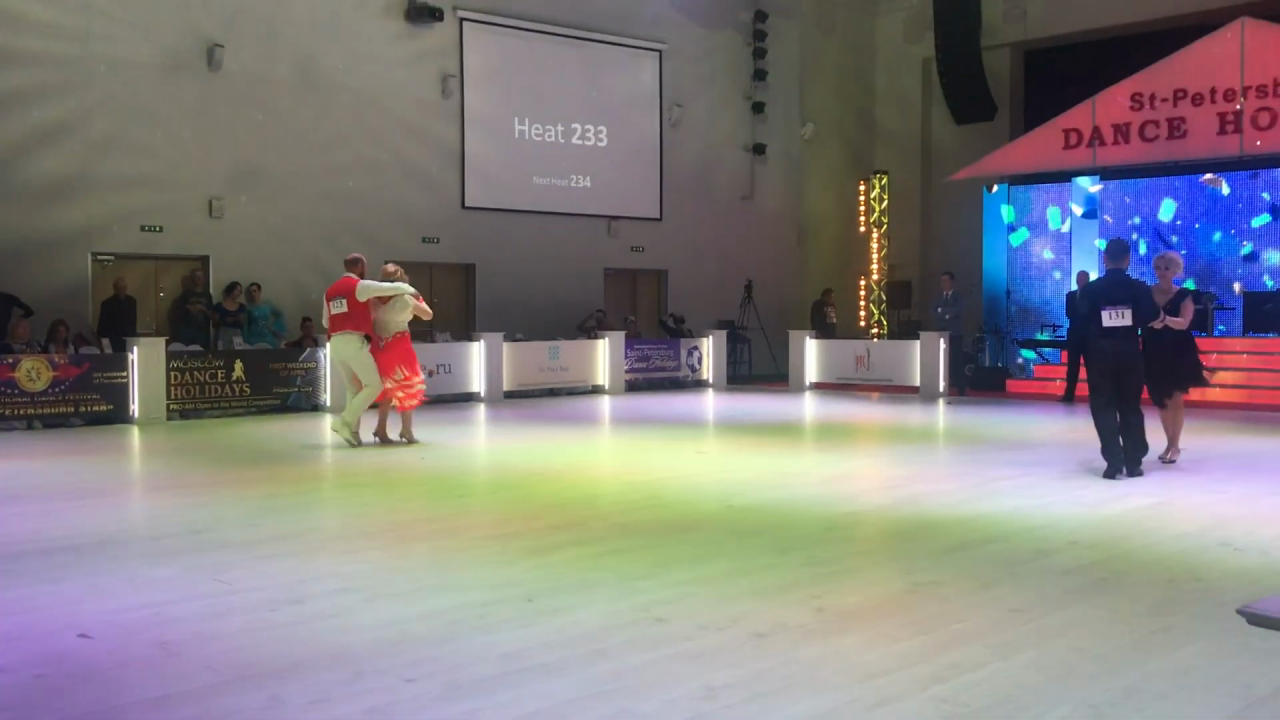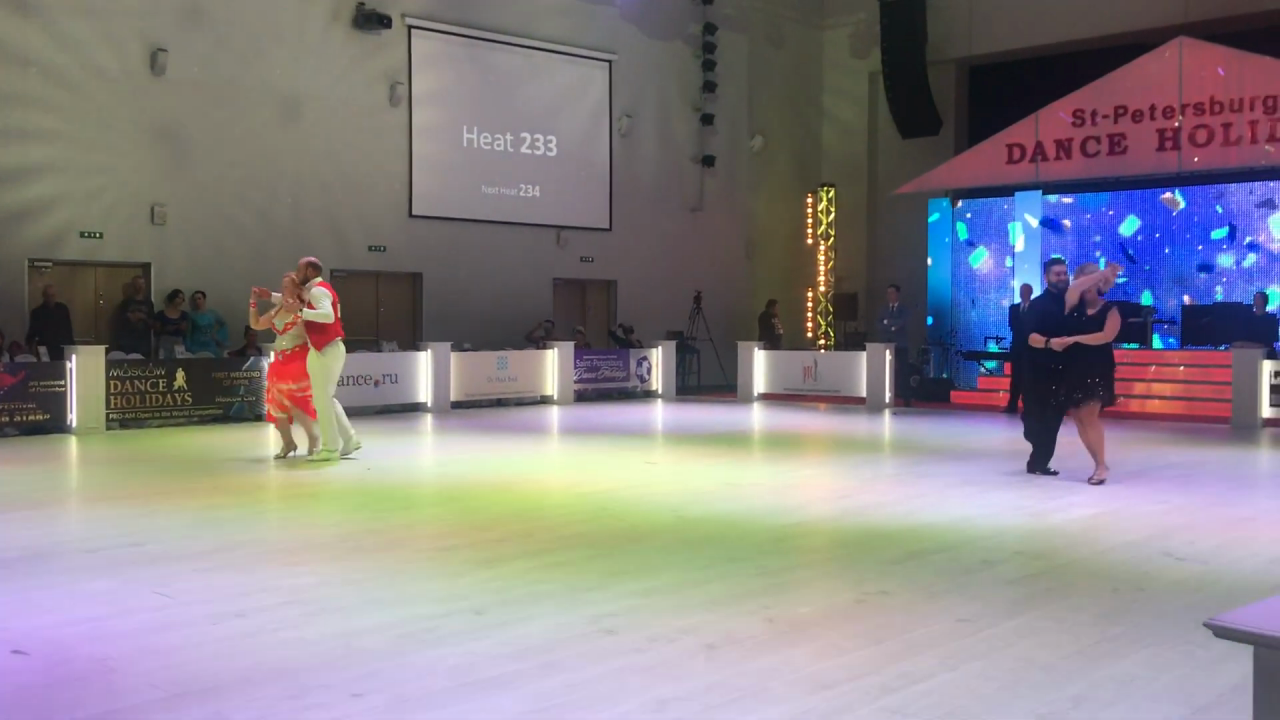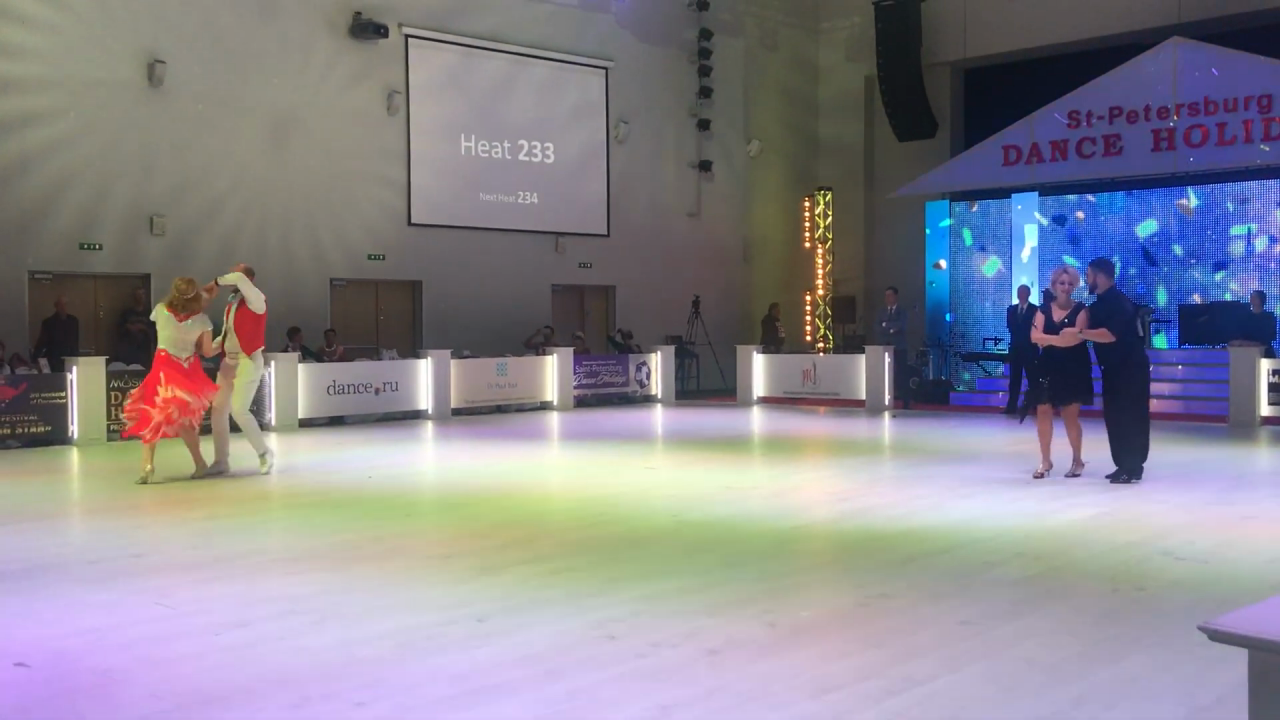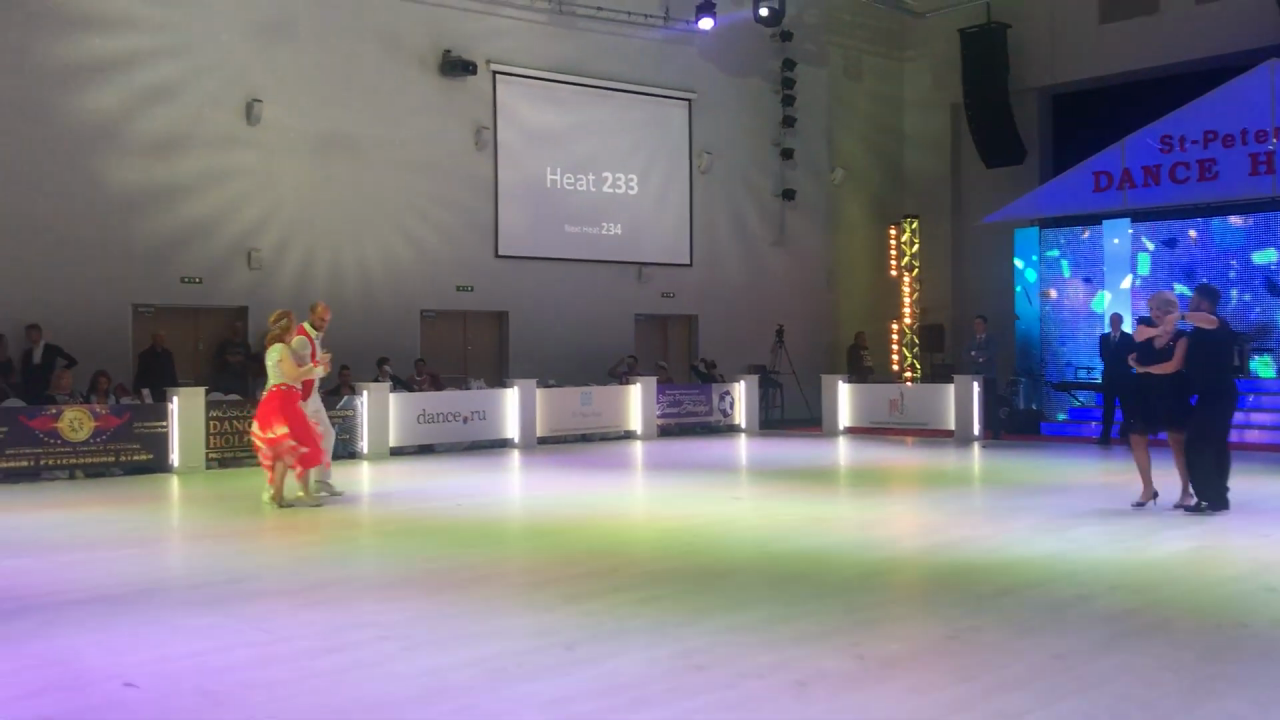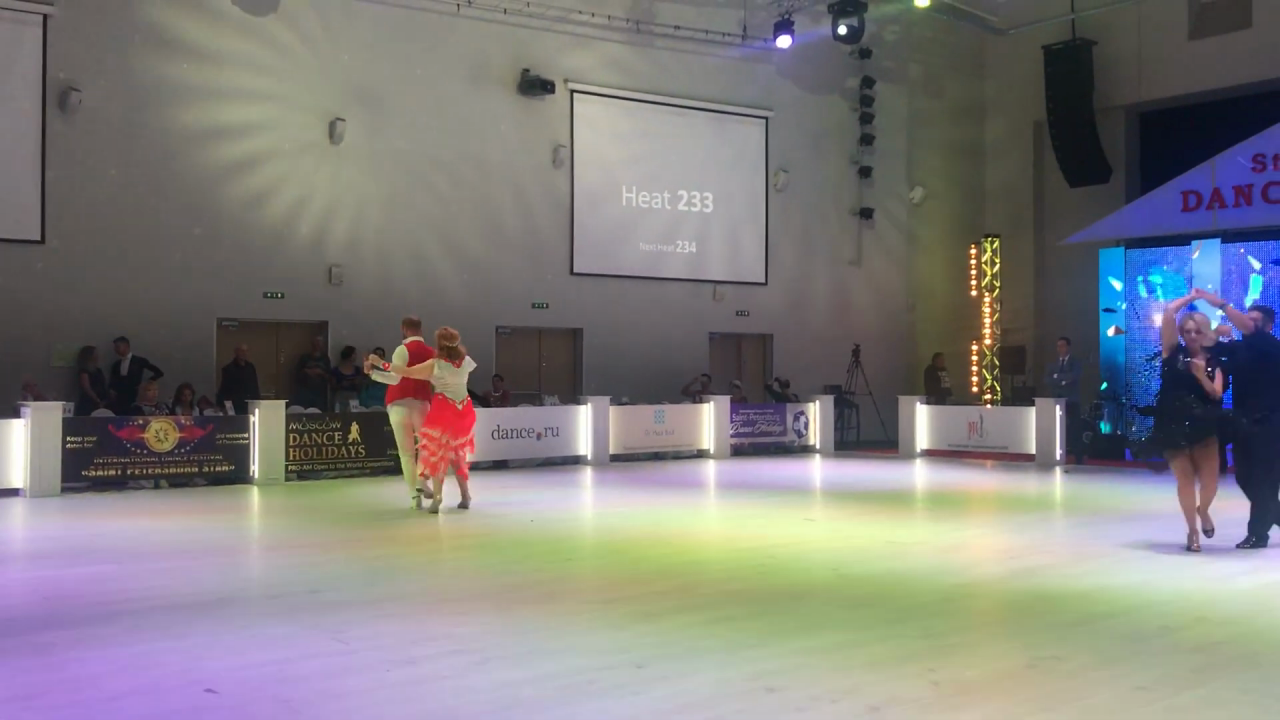
dt=1s
person 1, frame 1
left shoulder: (1092, 288)
right shoulder: (1138, 288)
left elbow: (1084, 310)
right elbow: (1155, 316)
right wrist: (1149, 319)
left hip: (1100, 353)
right hip: (1129, 353)
left knee: (1104, 406)
right knee: (1130, 407)
left ankle: (1114, 457)
right ankle: (1133, 461)
person 1, frame 2
left shoulder: (1072, 301)
right shoulder: (1038, 305)
right elbow: (1030, 336)
right wrist: (1049, 342)
left hip: (1061, 367)
right hip: (1039, 368)
left knee: (1053, 414)
right knee: (1035, 413)
left ankle: (1039, 460)
right ankle: (1038, 460)
person 1, frame 3
left shoulder: (1119, 303)
right shoulder: (1099, 304)
left elbow: (1110, 334)
right elbow: (1093, 330)
left wrist: (1080, 333)
left hip: (1131, 368)
right hip: (1113, 369)
left knee: (1132, 417)
right knee: (1113, 417)
left ankle: (1133, 467)
right ankle: (1125, 464)
person 1, frame 4
left shoulder: (1215, 326)
right shoulder: (1200, 331)
left elbow: (1211, 321)
right elbow: (1185, 349)
left wrist: (1182, 317)
left hip: (1218, 395)
right hip: (1210, 395)
left knee: (1198, 444)
right knee: (1212, 444)
left ankle: (1211, 496)
right ankle: (1216, 495)
person 1, frame 5
right shoulder: (1241, 348)
left elbow: (1248, 327)
left wrist: (1220, 304)
right hip: (1245, 422)
right knee: (1245, 476)
left ankle: (1258, 532)
person 2, frame 1
left shoulder: (1183, 296)
left elbow: (1183, 323)
left wrist: (1165, 320)
left hip: (1179, 353)
right hip: (1154, 353)
left knee: (1176, 399)
right knee: (1162, 401)
left ankle: (1175, 446)
right ankle: (1170, 444)
person 2, frame 2
left shoulder: (1110, 310)
right shoulder: (1074, 306)
left elbow: (1106, 336)
left wrist: (1071, 339)
right wrist: (1097, 274)
left hip: (1098, 369)
right hip: (1073, 368)
left knee: (1088, 415)
right knee: (1078, 418)
left ankle: (1102, 464)
right ankle: (1099, 463)
person 2, frame 3
left shoulder: (1080, 310)
right shoulder: (1043, 310)
left elbow: (1076, 338)
right elbow: (1035, 337)
left wrist: (1048, 340)
right wrist: (1060, 337)
left hip: (1074, 367)
right hip: (1049, 366)
left knee: (1070, 415)
right knee: (1043, 411)
left ankle: (1077, 461)
right ankle: (1045, 460)
person 2, frame 4
left shoulder: (1181, 337)
right shoulder: (1144, 327)
left elbow: (1174, 366)
right elbow: (1139, 335)
left wrist: (1142, 368)
right wrist: (1159, 330)
left hip: (1172, 394)
right hip: (1144, 394)
left knee: (1177, 443)
right knee: (1137, 440)
left ankle: (1186, 491)
right ankle: (1148, 488)
person 2, frame 5
left shoulder: (1212, 362)
right shoulder: (1172, 352)
left elbow: (1216, 395)
right elbow: (1169, 313)
left wrist: (1201, 375)
right wrist: (1189, 298)
left hip: (1202, 426)
right hip: (1172, 424)
left knee: (1210, 477)
right knee: (1185, 478)
left ankle: (1202, 511)
right ankle: (1192, 531)
person 3, frame 1
left shoulder: (330, 291)
right shoulder: (361, 286)
left elbow: (326, 322)
right elbow: (395, 288)
right wrist: (411, 291)
left hip: (336, 343)
right hip: (353, 342)
left knee: (354, 388)
right knee: (374, 385)
left ankle: (352, 432)
right ankle: (345, 421)
person 3, frame 2
left shoulder: (318, 291)
right shoulder: (321, 291)
left elbow: (327, 316)
right elbow: (301, 302)
left wrist: (301, 311)
right wrist: (271, 296)
left hip: (324, 350)
right hip: (333, 348)
left knee: (321, 401)
right knee: (327, 398)
left ankle: (330, 448)
right ankle: (349, 439)
person 3, frame 3
left shoulder: (256, 300)
right shoulder: (231, 305)
left elbow: (240, 280)
left wrist: (217, 282)
left hip: (248, 362)
right hip: (229, 362)
left knee: (239, 410)
right knee: (218, 411)
left ankle: (264, 453)
right ankle: (221, 461)
person 3, frame 4
left shoulder: (314, 335)
right shoulder: (301, 339)
left hip: (312, 395)
right hip: (300, 397)
left knee: (327, 434)
left ankle: (321, 481)
person 3, frame 5
left shoulder: (403, 350)
right shoulder: (431, 353)
left elbow: (395, 379)
left wrist: (372, 372)
left hip: (398, 407)
right hip: (421, 405)
left knee: (406, 453)
left ankle: (415, 496)
right ankle: (422, 482)
person 4, frame 1
left shoulder: (376, 301)
right shoulder: (405, 299)
right elbow: (428, 315)
right wrist: (420, 301)
left hip: (381, 347)
right hip: (400, 347)
left knee: (388, 390)
right knee: (407, 388)
left ankle: (381, 429)
right ankle: (406, 430)
person 4, frame 2
right shoulder: (277, 310)
left elbow: (305, 330)
right elbow: (255, 324)
left wrist: (296, 309)
right wrist: (253, 302)
left hip: (298, 359)
right hip: (280, 360)
left knee: (294, 403)
right knee: (277, 403)
left ankle: (312, 436)
right ankle: (288, 443)
person 4, frame 3
left shoulder: (162, 311)
right shoulder: (202, 320)
right elbow: (208, 352)
left wrist: (197, 297)
left hip: (165, 369)
right hip: (189, 370)
left knee: (150, 418)
right knee: (185, 419)
left ankle: (148, 467)
right ankle: (200, 463)
person 4, frame 4
left shoulder: (276, 347)
right shoulder: (282, 349)
right elbow: (295, 375)
right wrist: (317, 363)
left hip: (279, 401)
right hip: (282, 402)
left knee: (285, 450)
right knee: (304, 446)
left ankle: (276, 493)
right ankle: (306, 493)
person 4, frame 5
left shoulder: (436, 364)
right shoulder: (466, 361)
left elbow: (406, 372)
left wrist: (380, 363)
left hip: (442, 411)
right hip: (463, 410)
left knee: (437, 455)
right knee: (458, 453)
left ankle: (437, 496)
right ankle: (465, 496)
